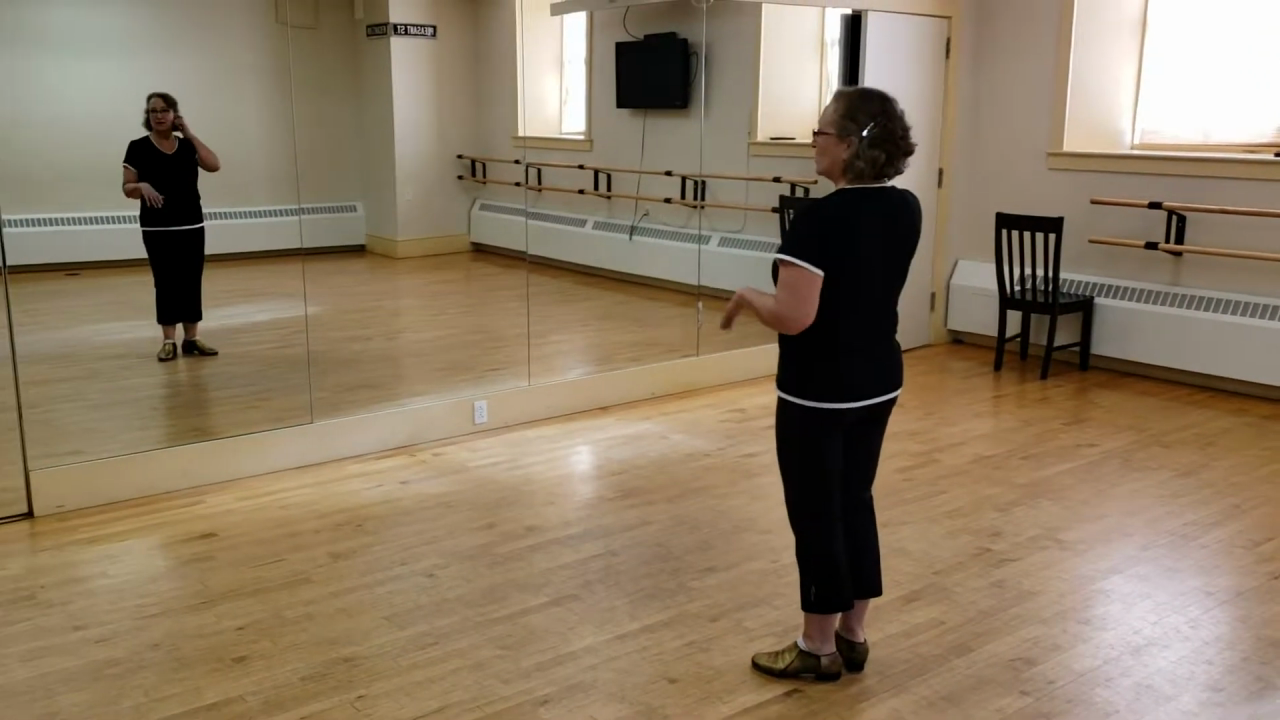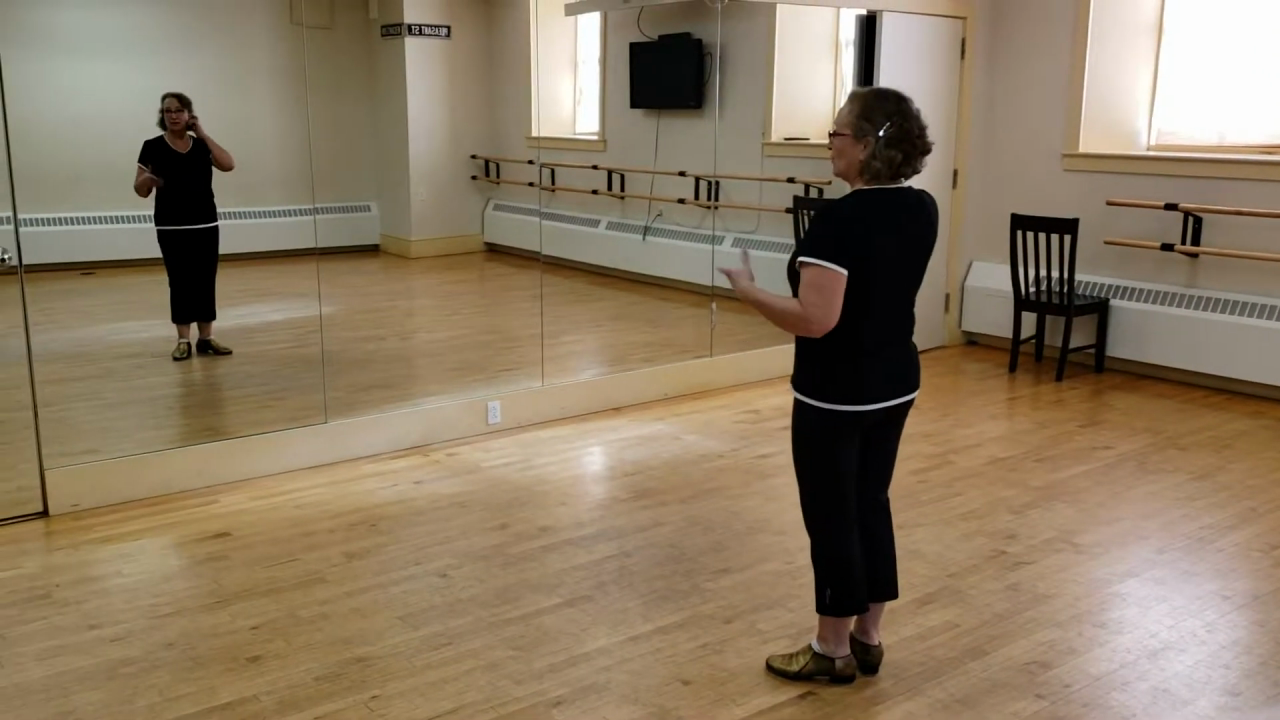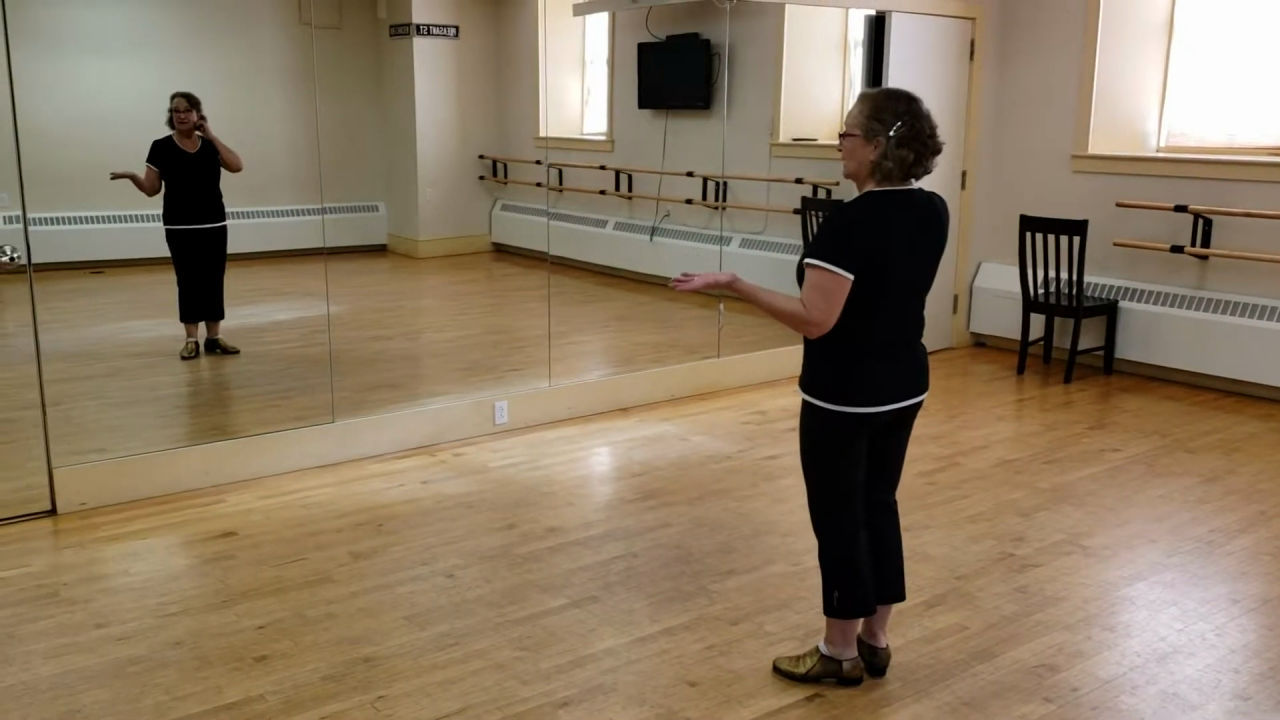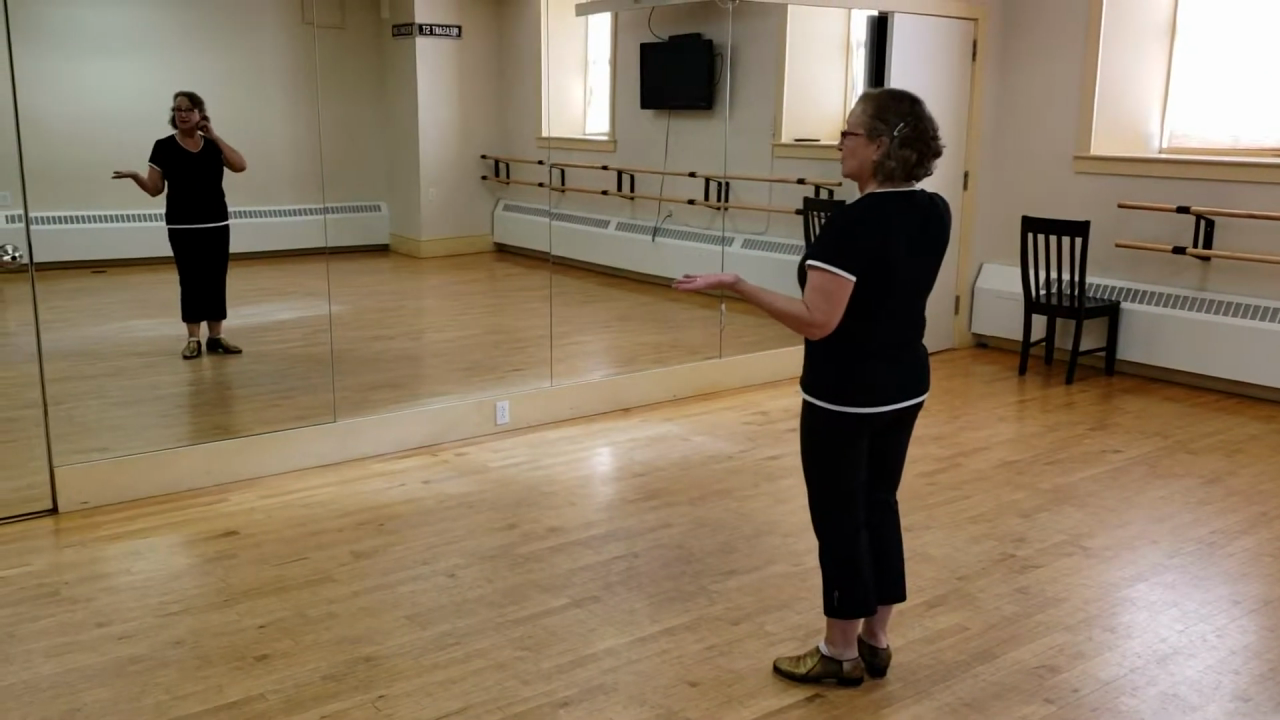
dt=0.3s
person 1, frame 1
left shoulder: (822, 218)
right shoulder: (906, 210)
left elbow: (792, 316)
left wrist: (744, 297)
left hip: (818, 393)
right hip: (880, 383)
left knee: (817, 515)
right knee: (855, 502)
left ankle: (818, 649)
right ankle: (853, 636)
person 1, frame 2
left shoulder: (841, 219)
right shoulder: (921, 210)
left elbow: (815, 318)
left wrist: (748, 289)
left hip: (834, 394)
right hip: (895, 383)
left knee: (832, 517)
right knee: (870, 505)
left ankle: (833, 651)
right ankle: (868, 638)
person 1, frame 3
left shoulder: (852, 222)
right shoulder: (933, 212)
left elbow: (813, 318)
left wrist: (732, 283)
left hip: (844, 396)
right hip: (905, 386)
left knee: (839, 518)
right knee: (879, 507)
left ankle: (840, 653)
right ankle: (876, 641)
person 1, frame 4
left shoulder: (853, 223)
right shoulder: (934, 213)
left elbow: (817, 320)
left wrist: (736, 285)
left hip: (844, 396)
right hip: (905, 386)
left knee: (839, 518)
right knee: (879, 507)
left ankle: (841, 653)
right ankle: (876, 641)
person 2, frame 1
left shoulder: (187, 146)
right shoulder: (138, 148)
left elbow: (213, 165)
right elbow: (127, 189)
left wrist: (189, 134)
right wrist: (141, 187)
left hip: (192, 226)
right hip: (157, 229)
left knee: (192, 281)
right knee: (165, 282)
left ankle: (192, 338)
right ankle: (169, 341)
person 2, frame 2
left shoulder: (202, 145)
right shoulder: (153, 147)
left elbow: (227, 165)
right elbow: (141, 190)
left wrist: (203, 135)
right wrist: (143, 181)
left hip: (205, 224)
right hip: (171, 227)
left knee: (205, 280)
right knee: (179, 282)
left ankle: (206, 337)
right ankle: (183, 340)
person 2, frame 3
left shoulder: (210, 146)
right shoulder: (161, 147)
left elbow: (236, 166)
right elbow: (151, 189)
left wrist: (211, 136)
right wrist: (133, 177)
left hip: (214, 224)
right hip: (180, 227)
left knee: (214, 280)
right knee: (188, 281)
left ankle: (214, 336)
right ankle: (191, 340)
person 2, frame 4
left shoulder: (213, 145)
right shoulder: (164, 147)
left elbow: (240, 165)
right elbow: (155, 188)
left wrist: (215, 137)
right wrist: (136, 177)
left hip: (217, 224)
right hip: (182, 227)
left knee: (216, 279)
right knee: (190, 280)
left ankle: (216, 336)
right ankle: (193, 339)
